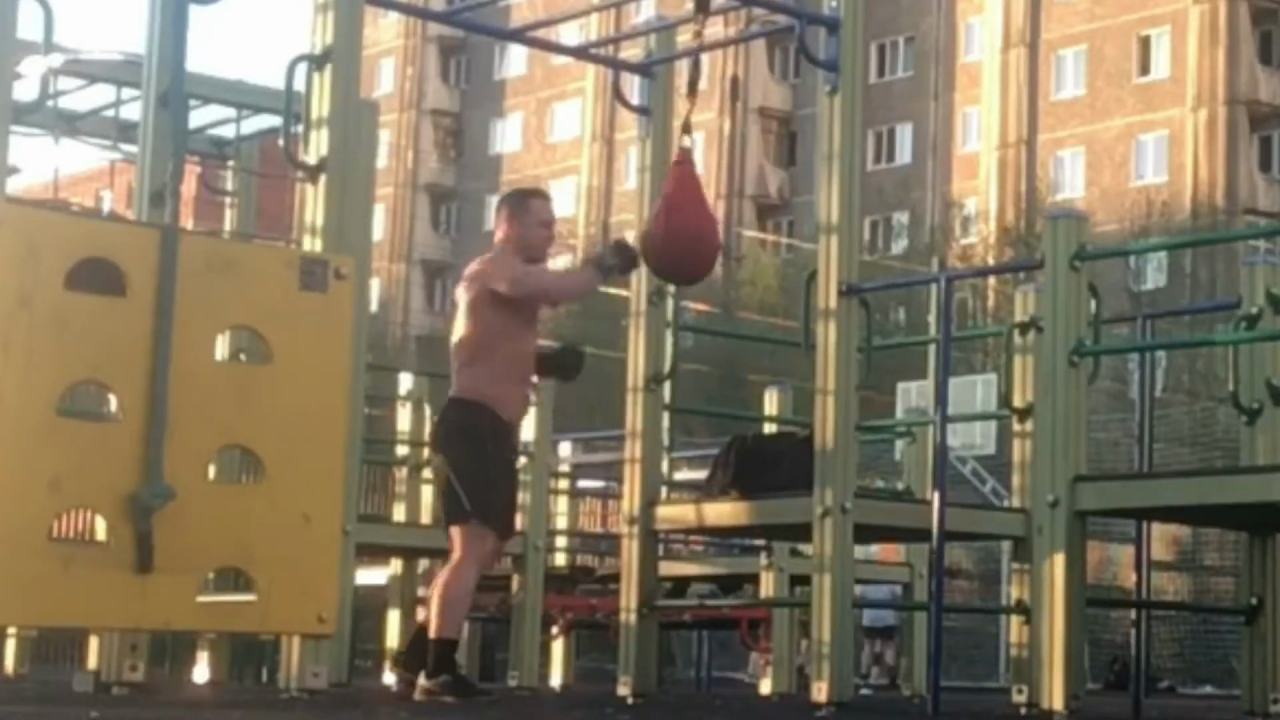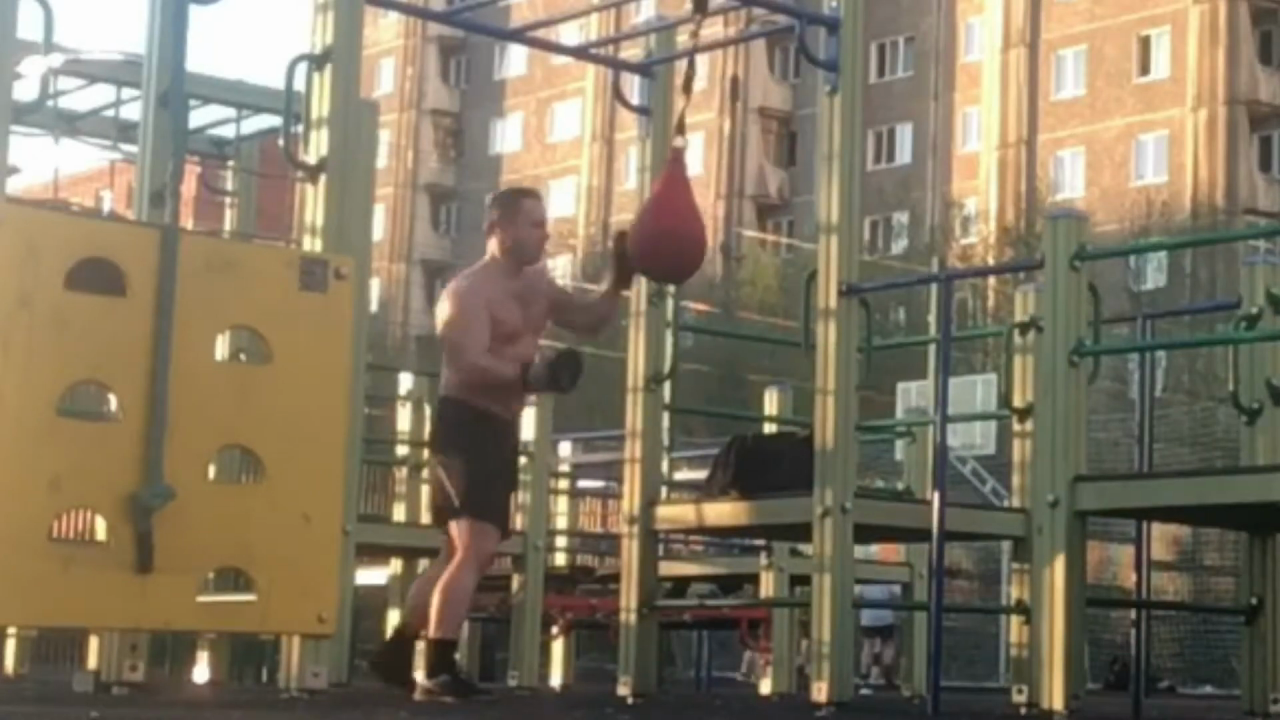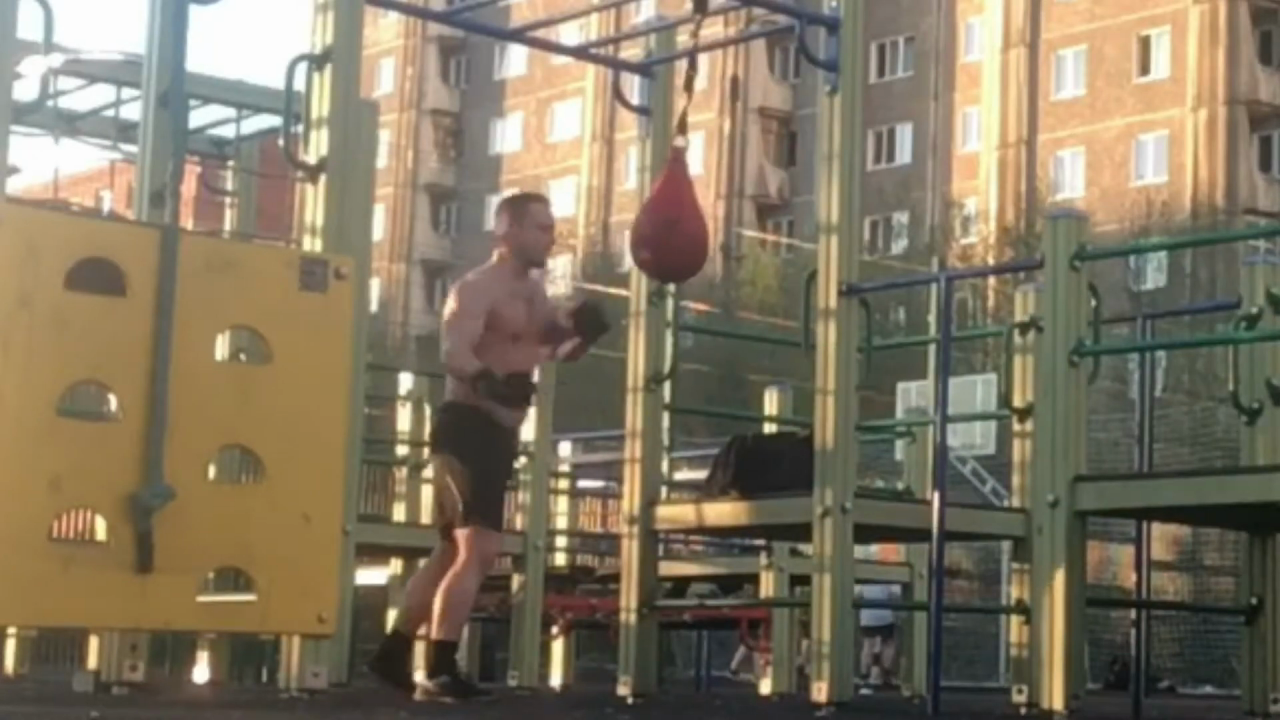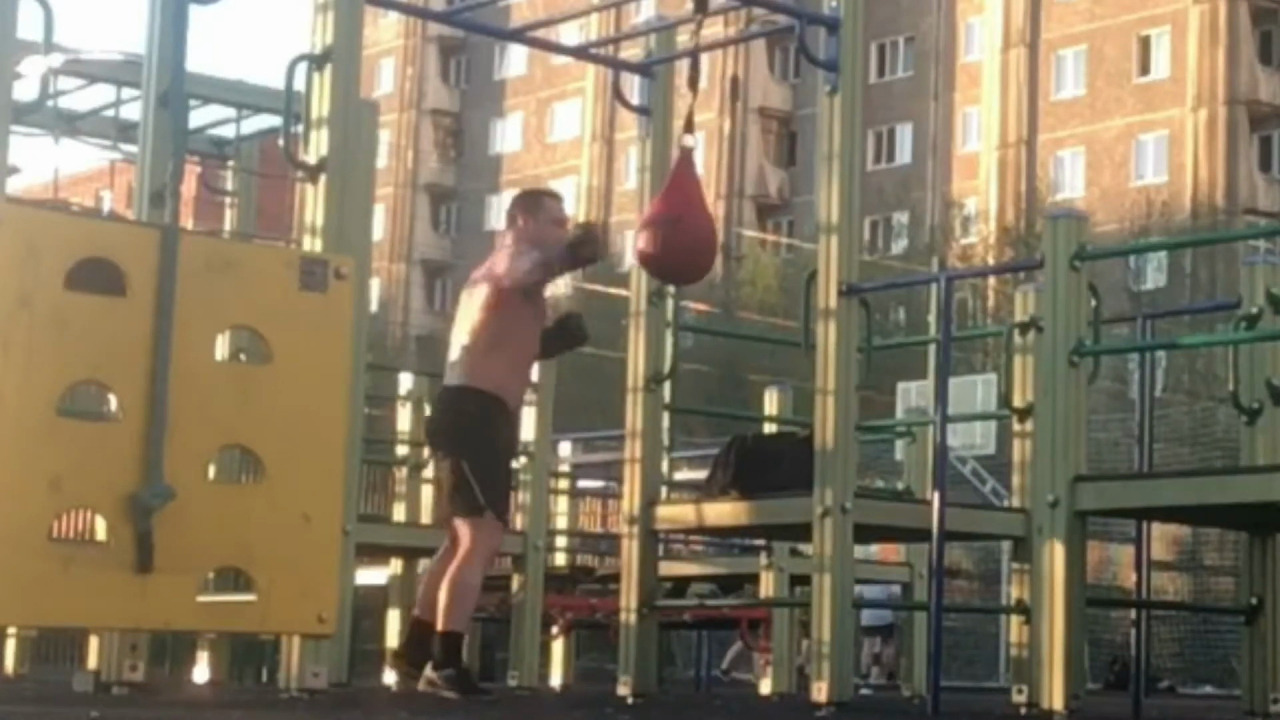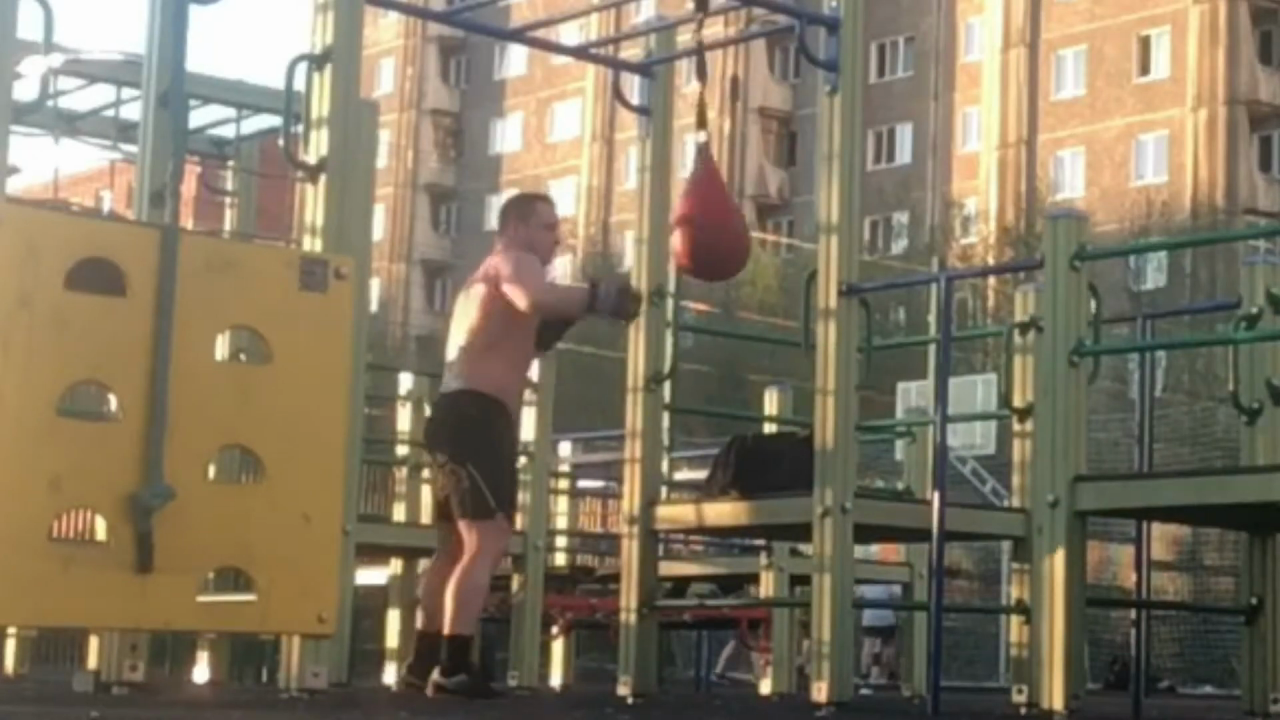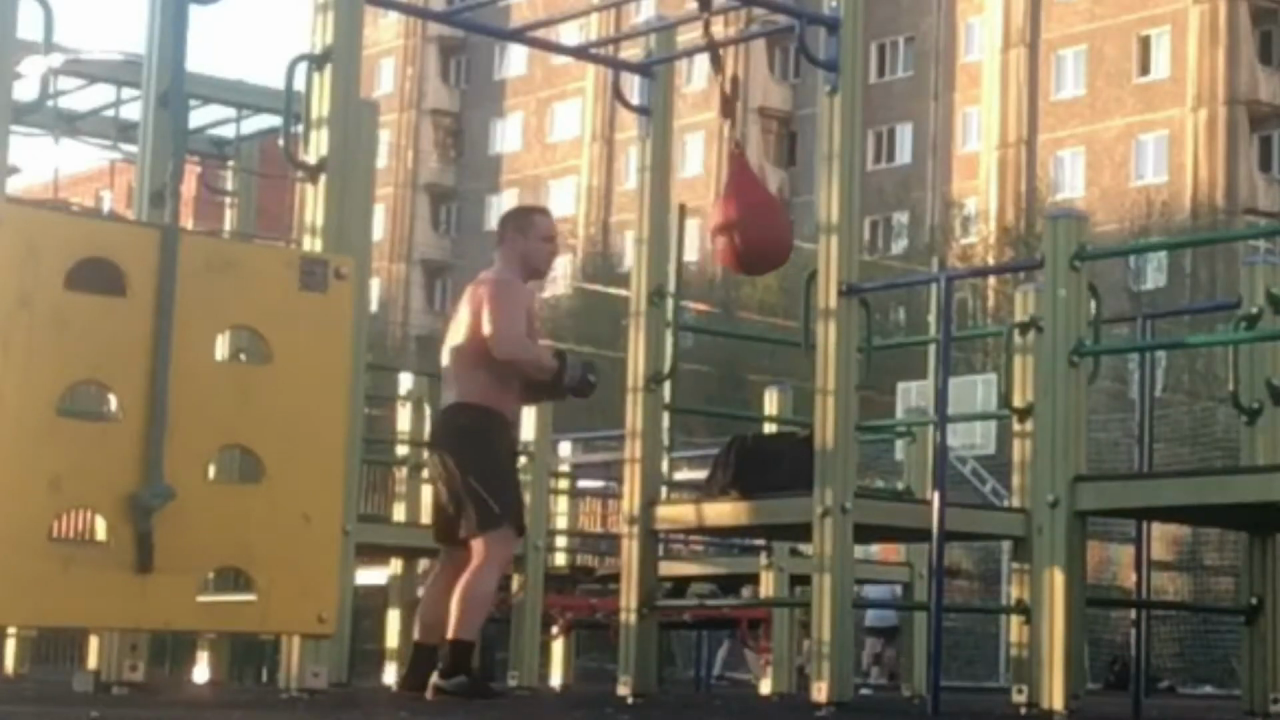
dt=0.1s
person 1, frame 1
left shoulder: (519, 280)
right shoulder: (488, 271)
right elbow: (562, 287)
left wrist: (546, 361)
right wrist: (607, 262)
left hip: (495, 435)
right hip: (469, 428)
left knee: (471, 552)
right knee: (475, 547)
left ankle: (419, 658)
right ankle: (439, 671)
person 1, frame 2
left shoulder: (533, 284)
right shoulder: (473, 287)
left elbow: (590, 321)
right elbow: (470, 364)
left wrist: (619, 281)
right wrist: (537, 373)
left hip: (498, 434)
right hip: (466, 427)
left knee: (471, 551)
right knee: (477, 547)
left ankle: (395, 654)
right ankle: (438, 672)
person 1, frame 3
left shoulder: (528, 291)
right shoulder: (482, 288)
left elbow: (563, 344)
right elbow: (458, 353)
left wrist: (584, 330)
right wrist: (491, 382)
left hip: (494, 433)
right hip: (473, 429)
left knee: (453, 550)
right knee: (480, 549)
left ankle: (391, 656)
right ankle: (440, 673)
person 1, frame 4
left shoulder: (513, 273)
right shoulder: (510, 260)
left elbow: (512, 348)
right elbow: (522, 274)
left wrist: (548, 341)
right wrist: (569, 254)
left hip: (477, 418)
right hip: (470, 415)
left knee: (464, 541)
right knee: (481, 539)
left ankle: (416, 650)
right ankle: (445, 664)
person 1, frame 5
left shoulder: (487, 281)
right shoulder: (510, 262)
right elbow: (540, 300)
left wrist: (540, 336)
right wrist: (600, 296)
left hip: (457, 419)
right hip: (476, 421)
left knee: (457, 546)
right knee: (488, 542)
left ankle: (425, 664)
right ankle: (453, 667)
person 1, frame 6
left shoulder: (491, 293)
right shoulder: (503, 284)
right elbow: (509, 349)
left wrist: (544, 383)
right wrist: (565, 370)
left hip: (463, 433)
right hip: (477, 433)
left knee: (454, 557)
right knee: (496, 552)
left ankle: (421, 668)
right ankle: (453, 671)
